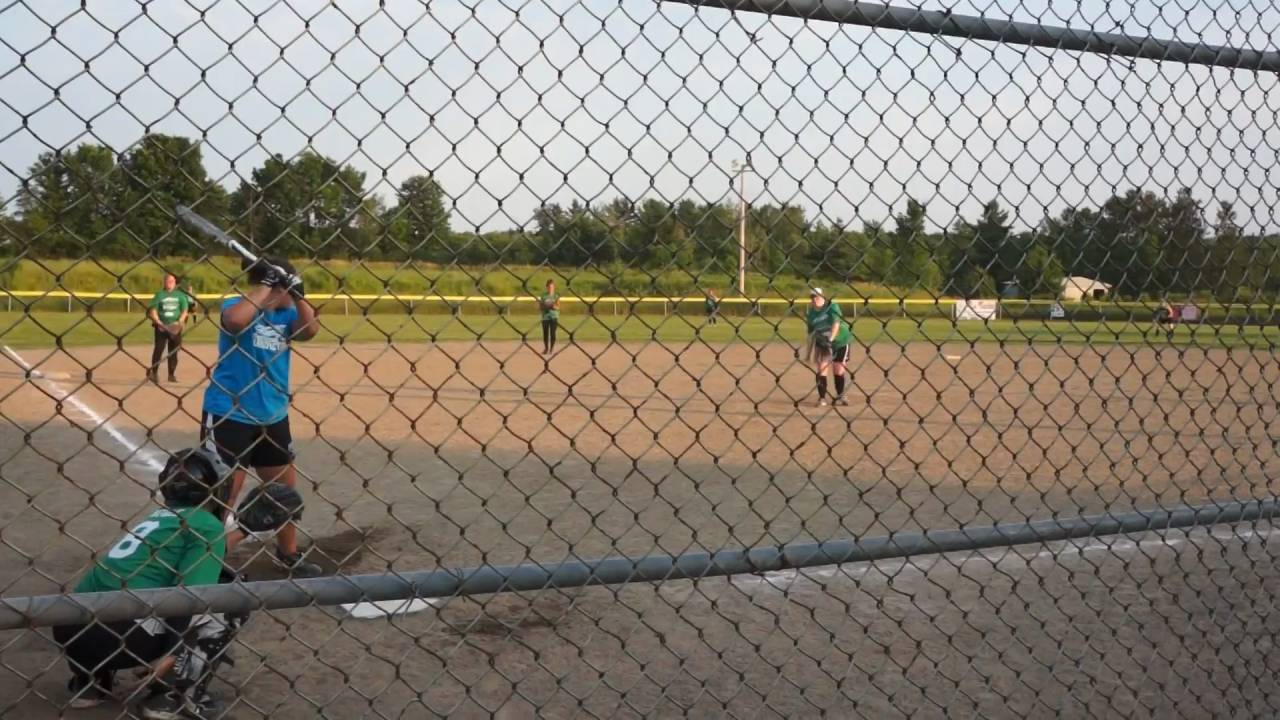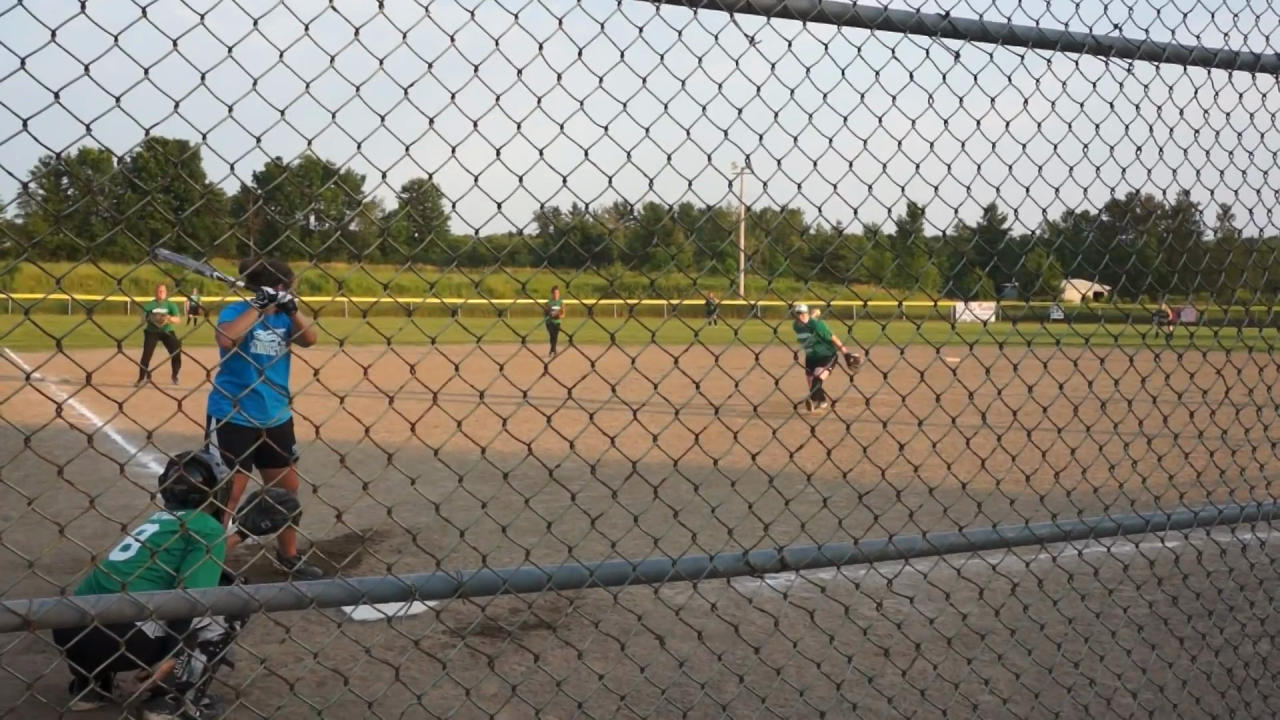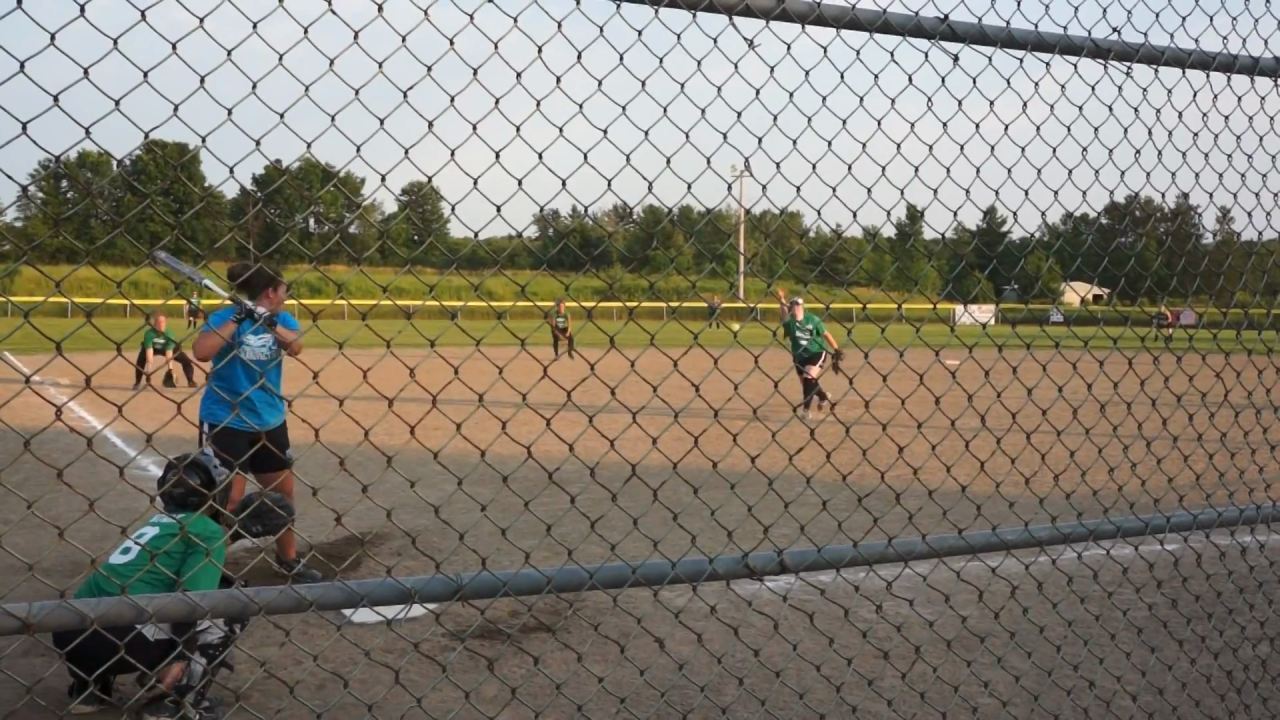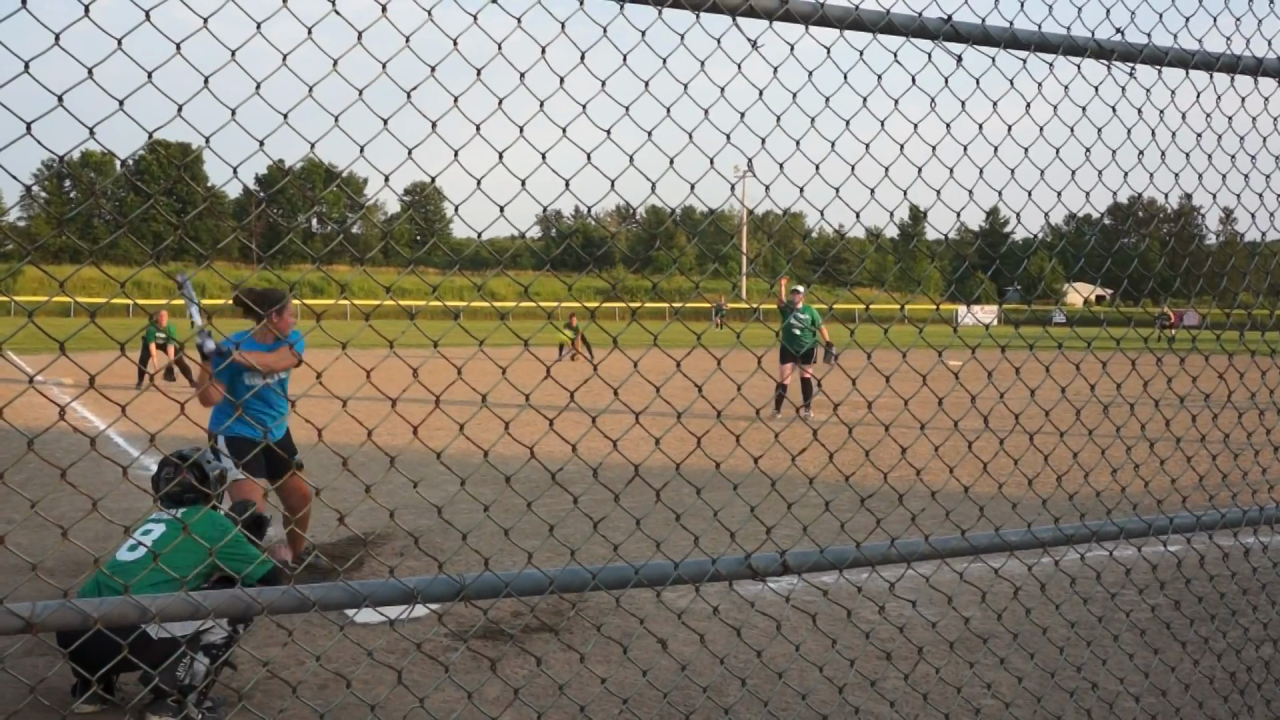
dt=0.4s
person 1, frame 1
left shoulder: (287, 314)
right shoulder: (238, 305)
left elbow: (310, 330)
right elbow: (234, 319)
left wrist: (299, 296)
right wrist: (267, 286)
left hip: (272, 416)
right hip: (228, 415)
left knee: (285, 487)
left ankle: (289, 552)
person 1, frame 2
left shoulder: (287, 316)
right shoulder: (237, 311)
left elbow: (309, 338)
right elbow: (226, 340)
left wrist: (291, 309)
right wrist: (257, 307)
left hip: (276, 418)
right hip: (231, 419)
left knee: (287, 488)
right knee: (227, 496)
left ankle: (288, 555)
person 1, frame 3
left shoulder: (282, 320)
right shoulder: (227, 317)
left elbow: (295, 347)
right elbow: (201, 352)
left wrist: (270, 322)
right wrist: (235, 319)
left hip: (270, 422)
right hip: (225, 423)
left knee: (284, 492)
right knee: (226, 500)
left ankle: (288, 558)
person 1, frame 4
left shoulder: (293, 339)
right shoulder: (238, 344)
left elbow: (277, 362)
right elbow: (208, 400)
left wrist: (226, 353)
right wrist: (208, 360)
left hip: (276, 433)
right hip: (238, 437)
left knee: (300, 497)
left ankle: (300, 551)
person 2, frame 1
left shoulder: (161, 515)
right shoulder: (207, 523)
left wrist: (244, 528)
right wrist: (171, 653)
right hip: (118, 632)
left ankle: (91, 681)
right ankle: (172, 694)
person 2, frame 2
left shoulder: (161, 518)
right shoulder: (207, 526)
left wrist: (243, 532)
right wrist: (172, 657)
right hip: (119, 634)
left ankle: (91, 684)
right ankle: (174, 698)
person 2, frame 3
left shoulder: (159, 521)
right shoulder: (208, 529)
left wrist: (231, 539)
right wrist: (182, 660)
left hip: (77, 633)
right hip: (118, 637)
left ankle: (93, 687)
person 2, frame 4
left shoulder: (154, 519)
right shoulder: (212, 522)
right elbow: (269, 576)
right wrist: (279, 556)
right hip: (122, 636)
left ankle: (93, 685)
